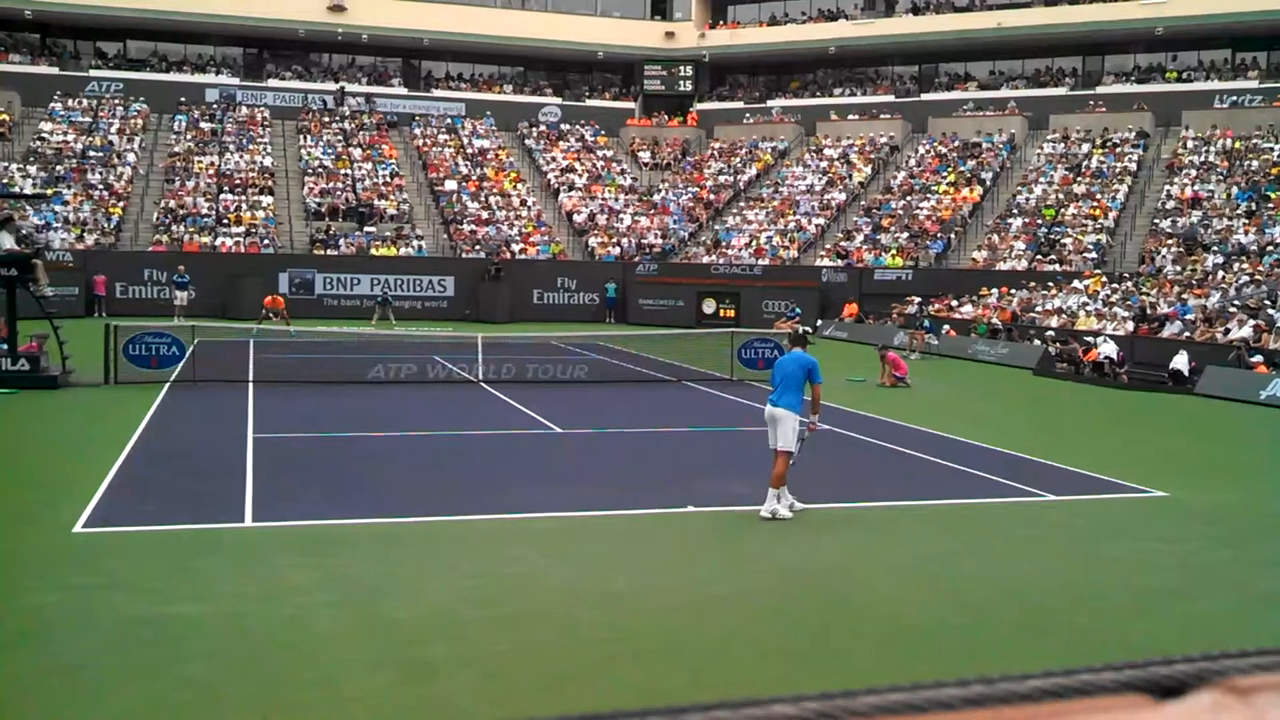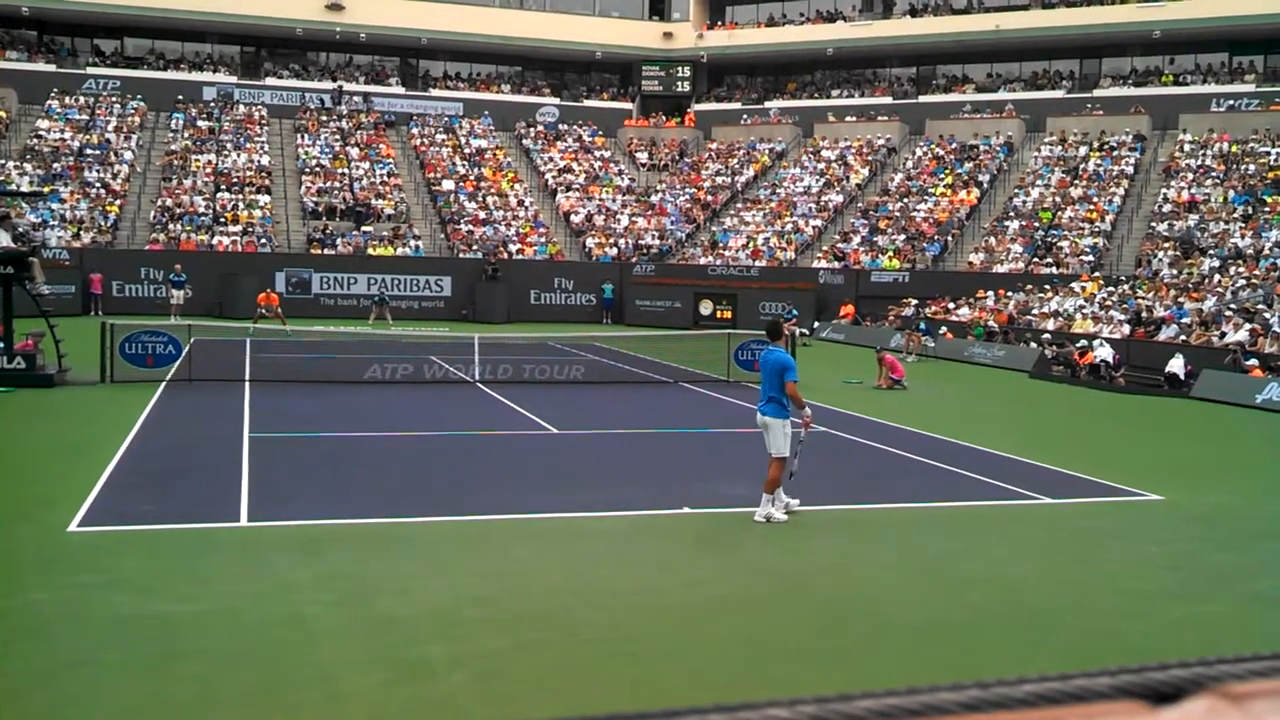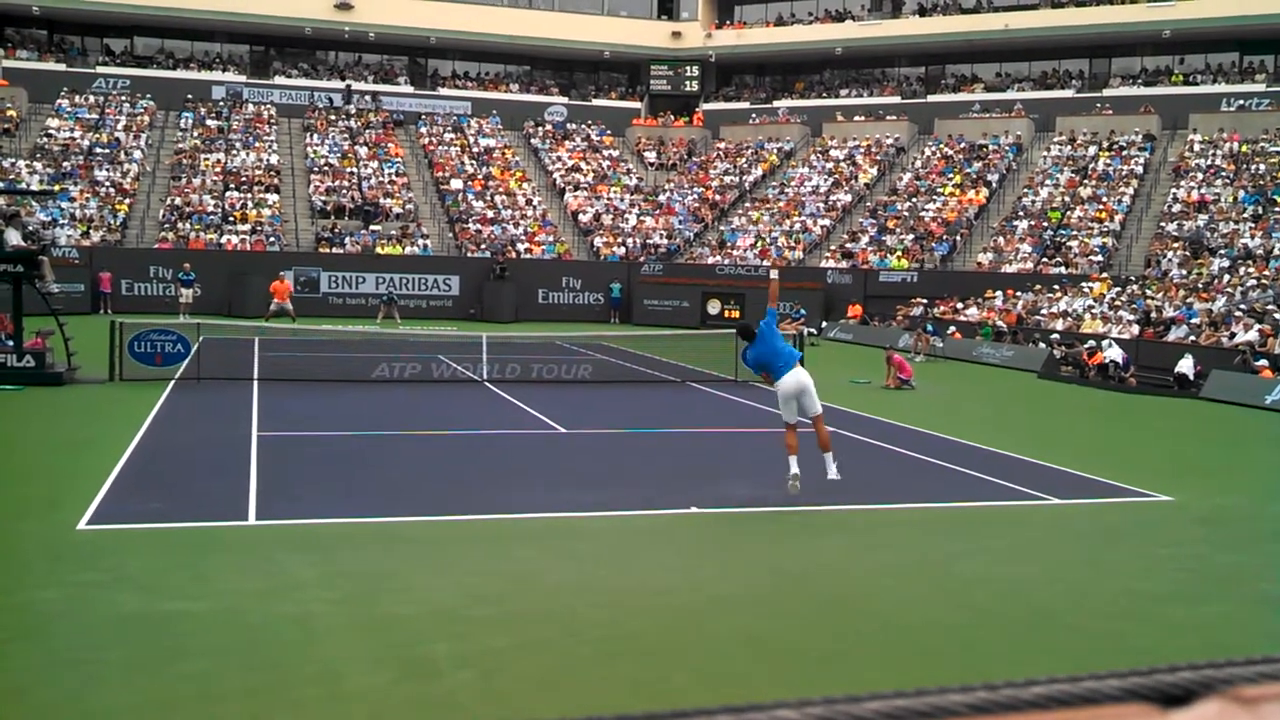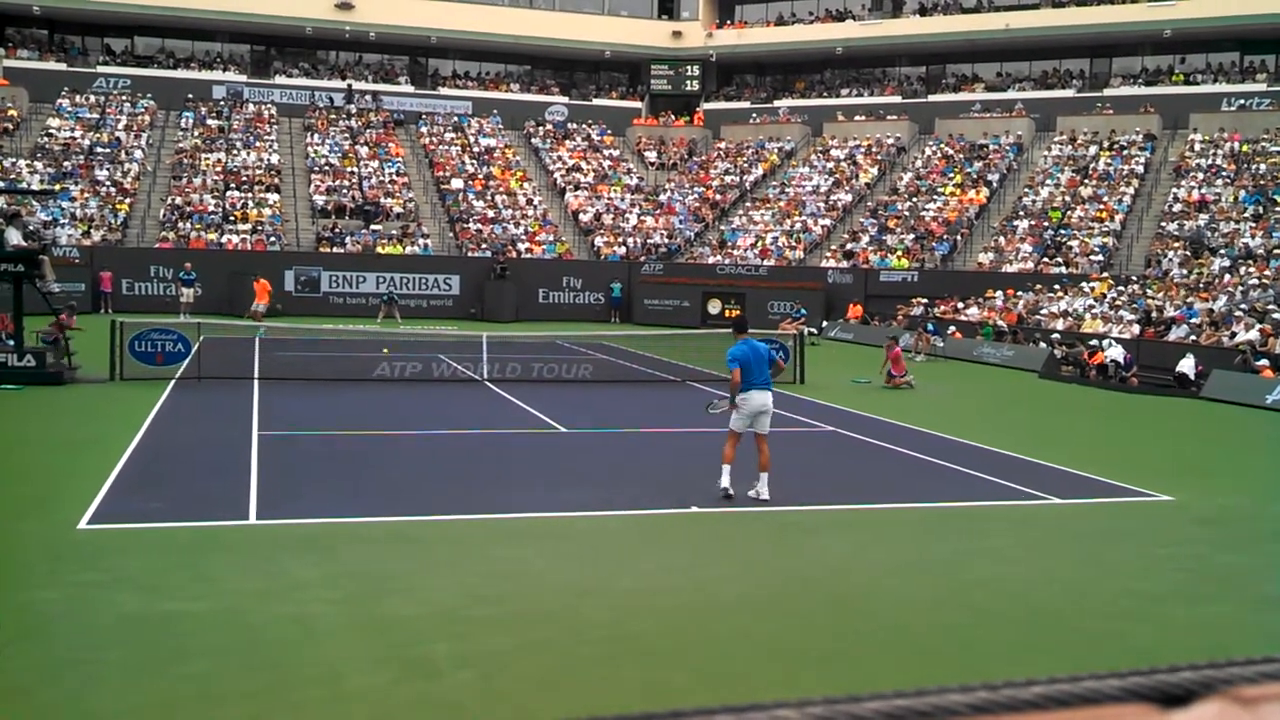
dt=1s
person 1, frame 1
left shoulder: (780, 361)
right shoulder: (811, 362)
right elbow: (816, 395)
right wrist: (814, 418)
left hip: (771, 408)
right hip: (787, 411)
left knee: (779, 456)
right knee: (783, 458)
left ankle: (784, 499)
right ankle: (770, 505)
person 1, frame 2
left shoulder: (764, 355)
right shoulder: (786, 360)
right elbow: (791, 392)
right wrist: (805, 410)
left hip: (763, 413)
right hip: (777, 415)
left knee: (776, 460)
right knee: (778, 462)
left ankle: (779, 501)
right ankle: (764, 509)
person 1, frame 3
left shoulder: (748, 356)
right shoulder: (766, 330)
left elbow: (767, 380)
right elbow: (772, 302)
right wrist: (773, 274)
left hip: (784, 386)
right hip: (801, 377)
left knee: (790, 430)
right knee: (819, 424)
left ankle: (794, 469)
right ankle: (831, 469)
person 1, frame 4
left shoulder: (734, 352)
right shoulder: (763, 347)
left elbow: (736, 380)
right elbow: (781, 367)
left wrist: (732, 400)
left hip: (747, 399)
right hip: (766, 398)
left knee: (732, 440)
right knee: (762, 445)
left ankle: (726, 481)
right ankle: (762, 489)
